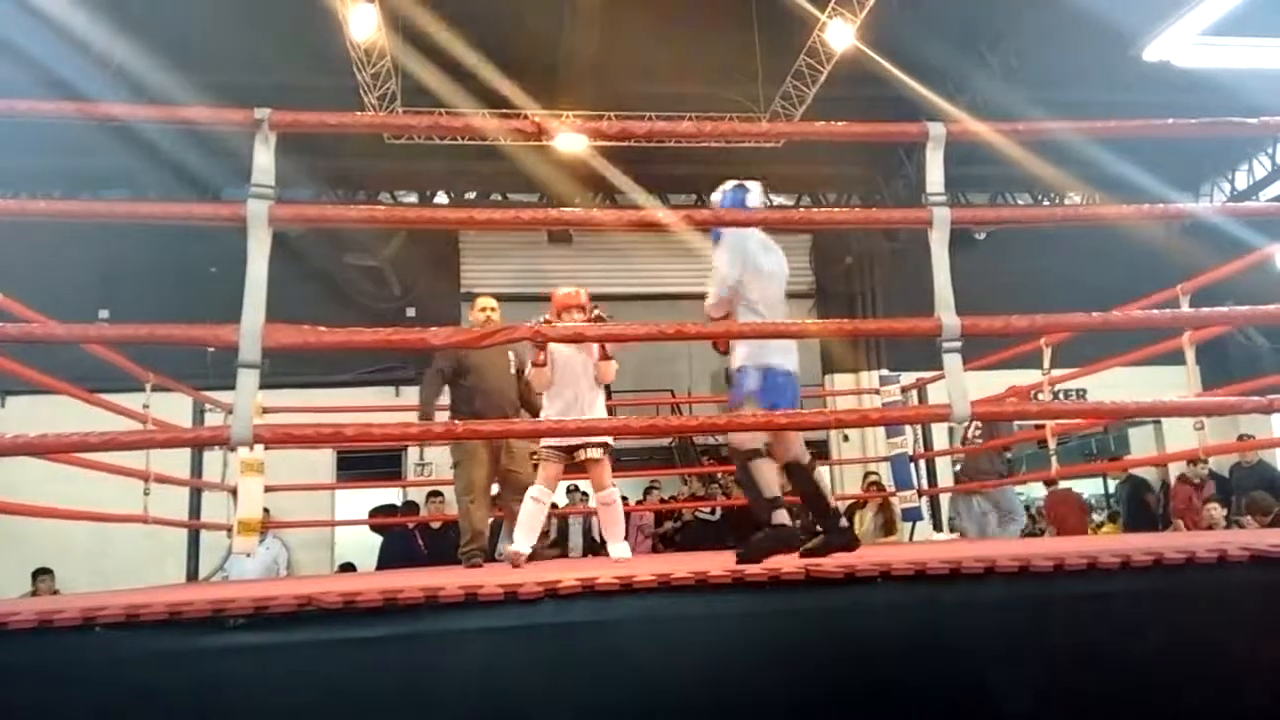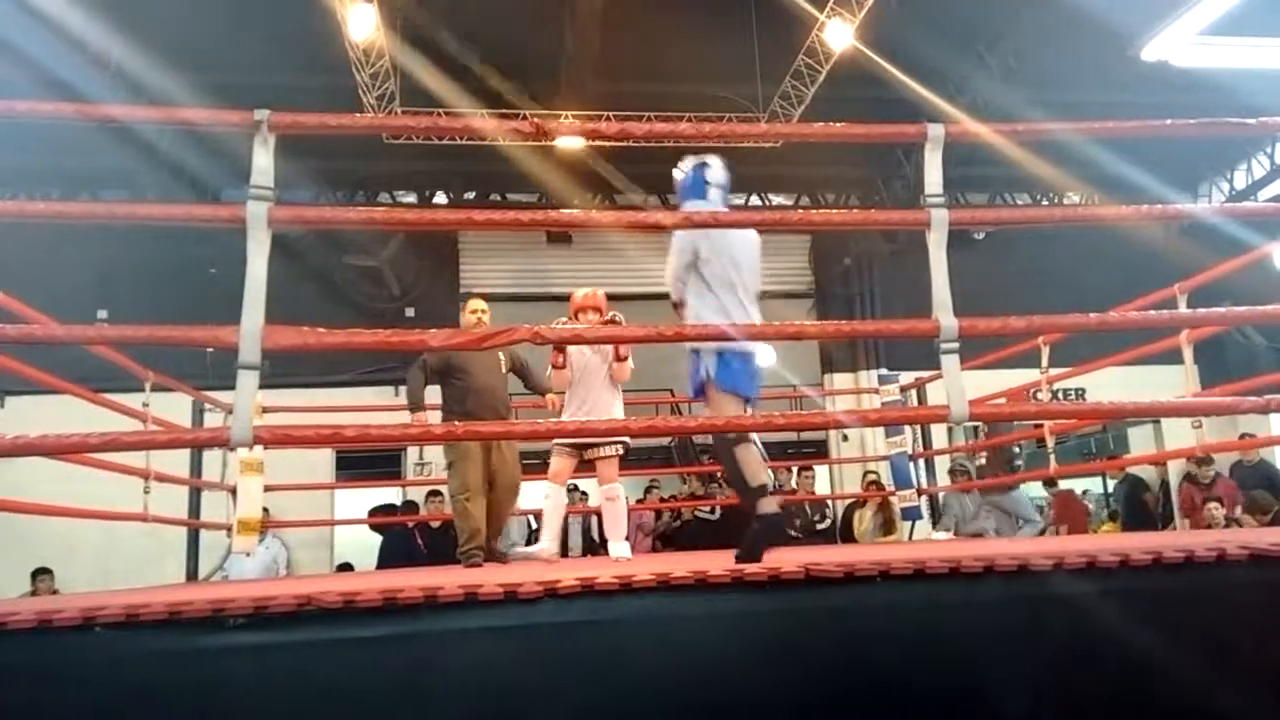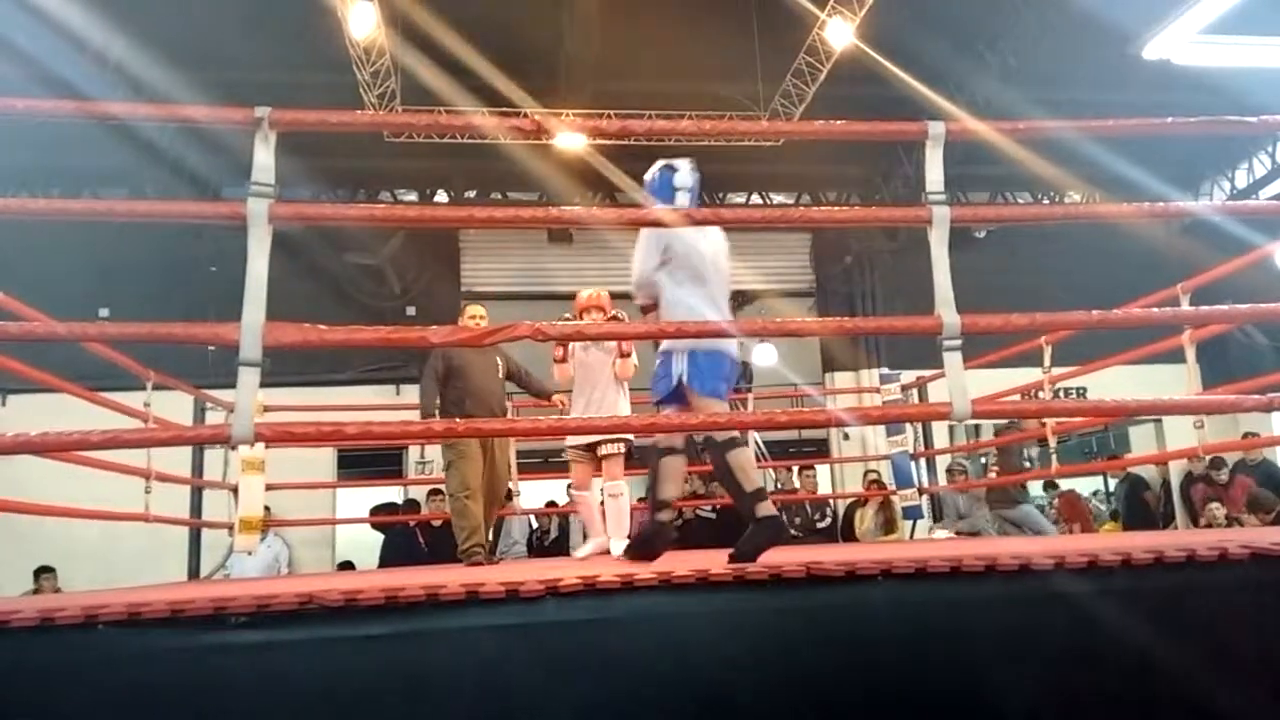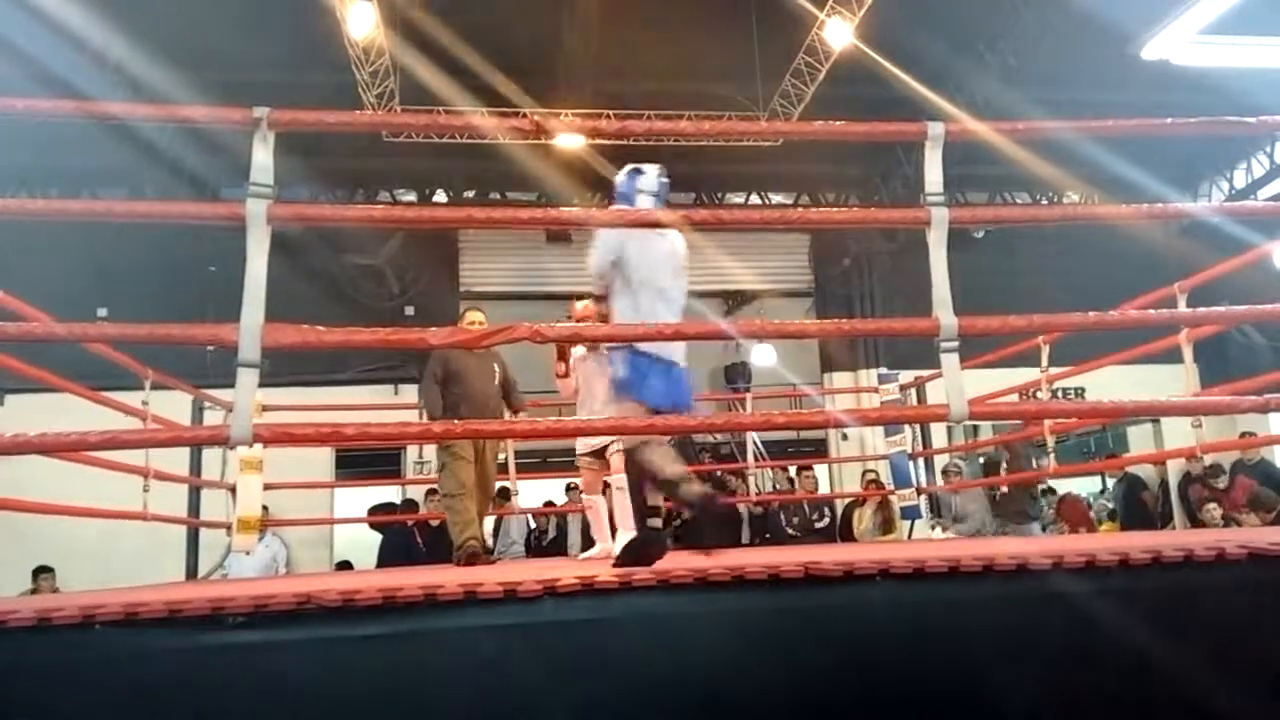
dt=0.2s
person 1, frame 1
left shoulder: (736, 238)
right shoulder: (768, 249)
left elbow: (719, 301)
left wrist: (715, 311)
left hip: (760, 358)
right hip: (778, 358)
left knee: (744, 442)
right knee: (789, 451)
left ankle: (779, 526)
right ankle: (836, 526)
person 1, frame 2
left shoulder: (694, 216)
right shoulder: (746, 231)
left elbow: (677, 280)
left wrist: (684, 303)
left hip: (716, 339)
right hip: (744, 337)
left knee: (728, 429)
right knee: (733, 431)
left ankle: (768, 517)
right ankle: (768, 513)
person 1, frame 3
right shoulder: (713, 231)
left elbow: (643, 280)
left wrist: (650, 306)
left hip: (691, 338)
right hip: (718, 339)
left knee: (719, 429)
right knee: (668, 430)
left ankle: (765, 517)
right ankle: (659, 524)
person 1, frame 4
left shoulder: (617, 223)
right shoulder: (674, 240)
left elbow: (599, 271)
left wrist: (604, 298)
left hip: (637, 341)
right hip: (670, 347)
left knee: (634, 432)
right knee: (640, 436)
left ankle: (696, 497)
right ankle: (650, 531)
person 2, frame 1
left shoulder: (594, 341)
right shoulder: (548, 343)
left elbow: (606, 377)
right elbow: (540, 383)
left wrist: (603, 341)
right wrist: (541, 345)
left knee: (602, 482)
right knee: (543, 483)
left ankle: (617, 543)
right ankle: (521, 545)
person 2, frame 2
left shoulder: (612, 342)
right shoulder: (568, 344)
left elbow: (622, 376)
right elbow: (560, 383)
left wrist: (619, 341)
right wrist: (558, 348)
left hip: (607, 422)
right hip: (573, 423)
left knee: (608, 480)
right knee: (555, 477)
left ankle: (618, 543)
right ankle: (548, 544)
person 2, frame 3
left shoulder: (617, 341)
right shoulder: (574, 343)
left elbow: (625, 373)
right elbow: (562, 378)
left wrist: (623, 337)
right wrist: (561, 342)
left hip: (614, 420)
left knee: (613, 477)
right knee: (579, 483)
left ankle: (619, 541)
right ankle: (598, 537)
person 2, frame 4
right shoulder: (576, 355)
right elbow: (568, 391)
right wrist: (562, 357)
left knee: (619, 472)
right knee: (589, 487)
left ankle: (626, 536)
right ankle: (603, 543)
person 3, frame 1
left shoulder: (509, 348)
right shoulder: (456, 346)
left elbow: (523, 384)
right elbow: (434, 379)
left wrist: (539, 413)
right wrist: (426, 417)
left knee: (520, 483)
right knee: (473, 491)
right ankle: (473, 551)
person 3, frame 2
left shoulder: (500, 348)
right shoulder: (449, 347)
left elbow: (524, 369)
right elbow: (418, 372)
left wrist: (545, 392)
right wrist: (417, 407)
left knee: (507, 486)
right knee: (468, 490)
left ankle: (490, 543)
right ankle: (471, 550)
person 3, frame 3
left shoulder: (497, 353)
right shoulder: (448, 350)
left elbow: (523, 376)
right elbow: (429, 381)
left wrist: (549, 394)
right wrist: (429, 414)
left knee: (495, 491)
right knee: (467, 490)
left ankle: (478, 544)
right ankle: (472, 549)
person 3, frame 4
left shoulder: (494, 358)
right shoulder: (445, 353)
left elbow: (509, 388)
right elbow: (430, 386)
left wrist: (519, 411)
right wrist: (436, 420)
left hip: (488, 435)
left knee: (483, 493)
right knee: (459, 490)
left ankle: (475, 546)
right ankle: (467, 547)
